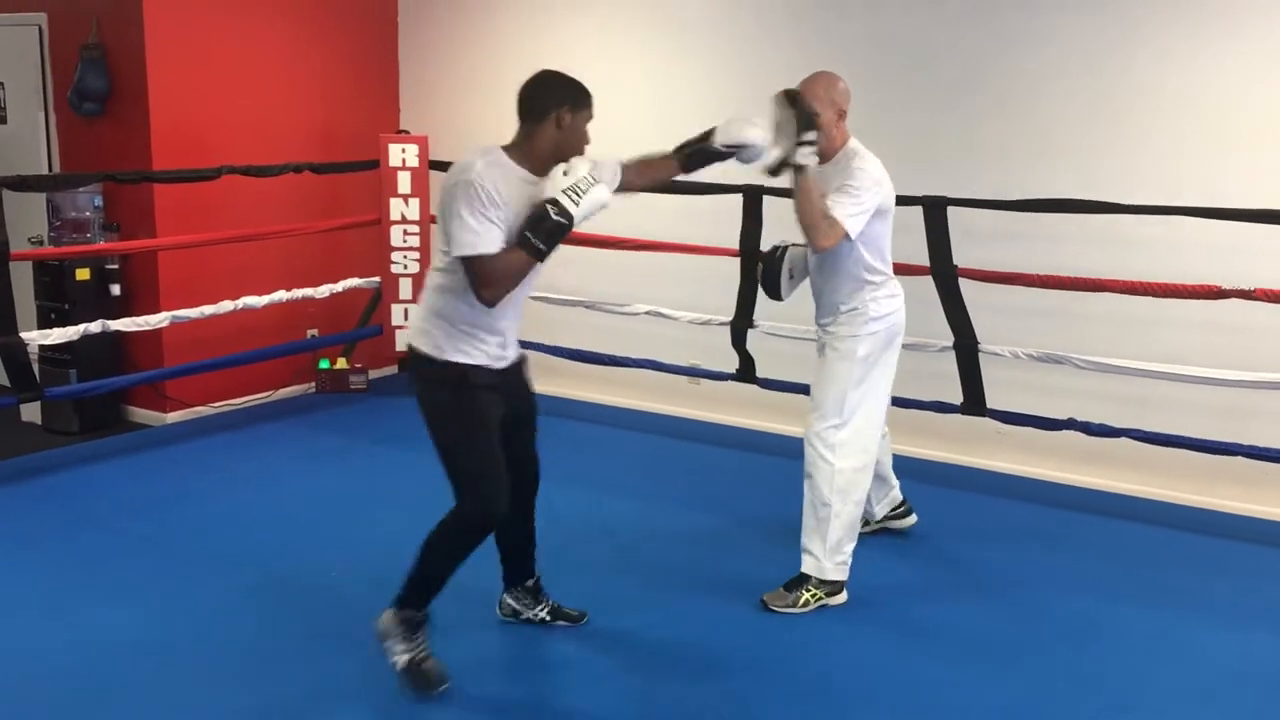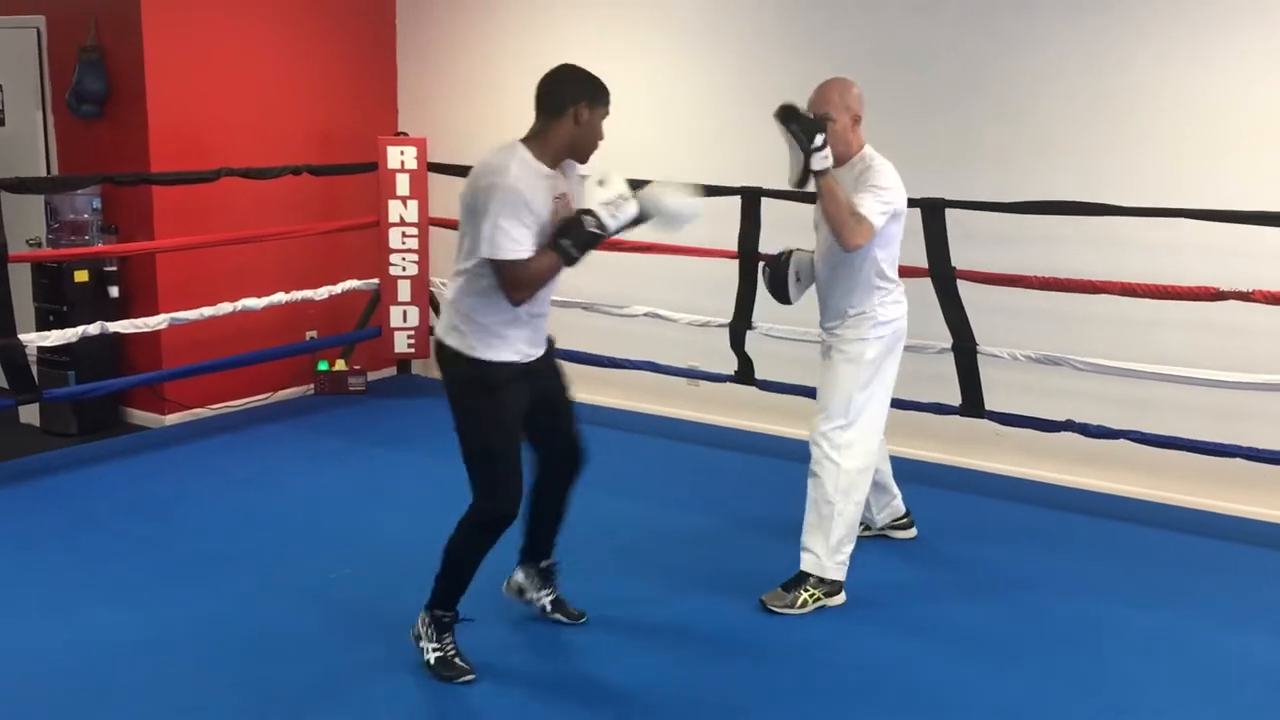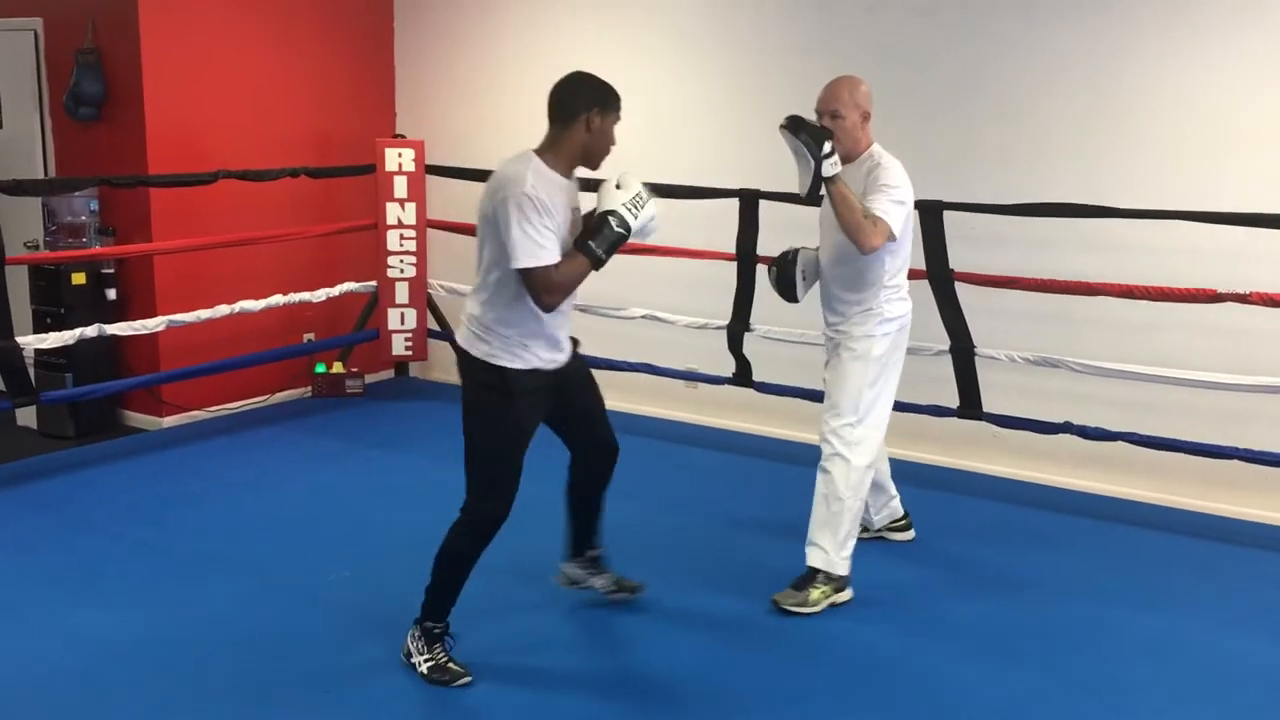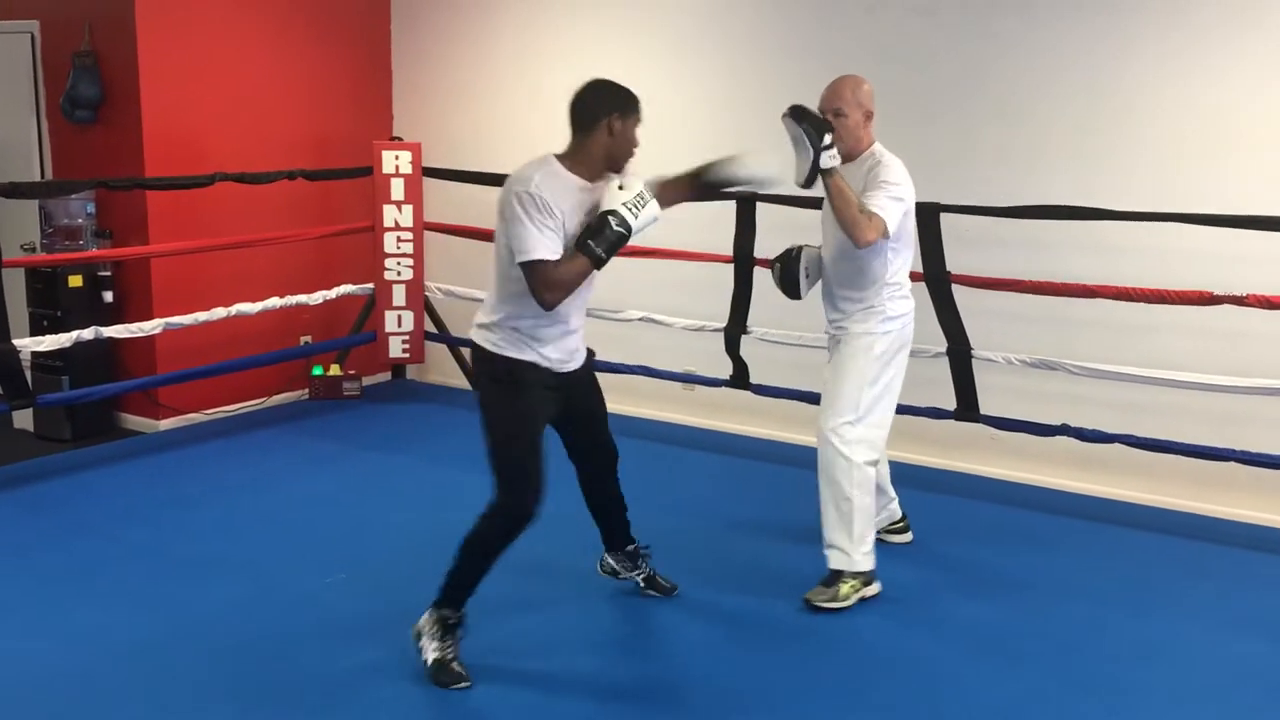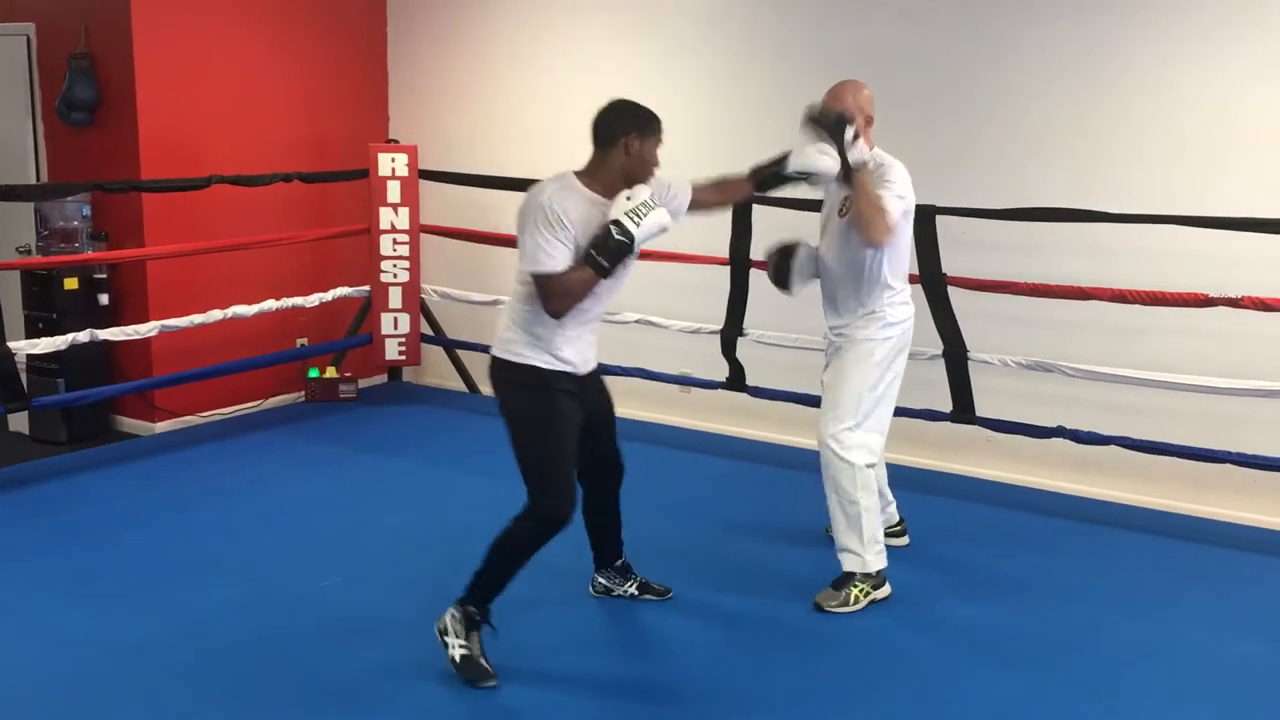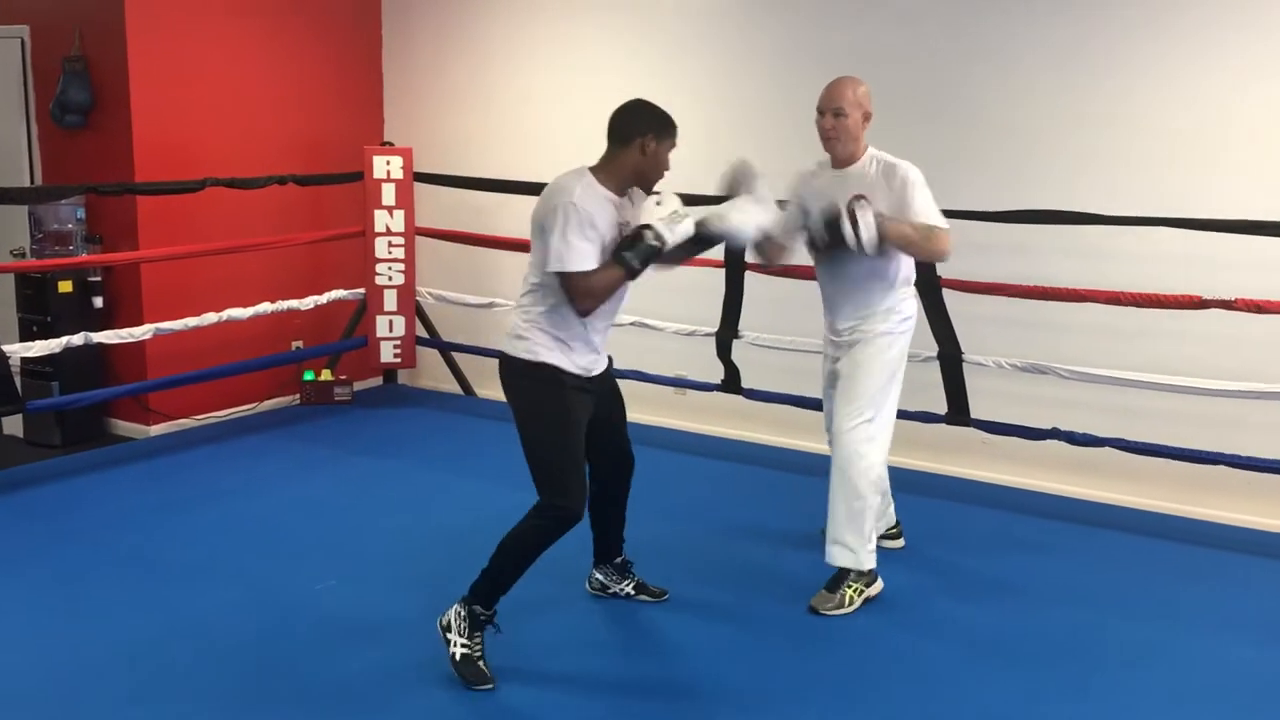
dt=0.1s
person 1, frame 1
left shoulder: (557, 174)
right shoulder: (478, 178)
left elbow: (649, 170)
right elbow: (488, 287)
left wrist: (718, 144)
right wrist: (554, 219)
left hip: (498, 357)
right hip: (448, 362)
left knee: (523, 480)
right knee: (483, 504)
left ankle: (522, 593)
right ankle: (404, 618)
person 1, frame 2
left shoulder: (560, 170)
right shoulder: (504, 178)
left elbow: (564, 235)
right elbow: (517, 284)
left wrist: (659, 202)
right wrist: (586, 228)
left hip: (528, 349)
right hip: (479, 358)
left knee: (565, 457)
right knee: (498, 498)
left ankle: (534, 574)
right ankle: (436, 621)
person 1, frame 3
left shoulder: (562, 179)
right shoulder: (526, 188)
right elbow: (547, 290)
left wrist: (614, 224)
right wrist: (607, 233)
left hip: (554, 355)
right hip: (502, 364)
left knee: (599, 450)
right knee: (488, 505)
left ankle: (584, 561)
right ankle: (426, 631)
person 1, frame 4
left shoulder: (602, 180)
right shoulder: (535, 188)
left elbow: (661, 194)
right elbow: (548, 289)
left wrist: (715, 175)
right wrist: (609, 232)
left hip: (567, 356)
right hip: (512, 361)
left knee: (599, 460)
right knee: (517, 502)
left ankle: (625, 557)
right ankle: (440, 621)
person 1, frame 5
left shoulder: (636, 194)
right shoulder: (551, 203)
left elbow: (720, 193)
right elbow: (558, 299)
left wrist: (789, 165)
right wrist: (617, 240)
left hip: (578, 367)
right hip: (530, 368)
left knee: (606, 473)
right knee: (551, 506)
left ankle: (611, 572)
right ankle: (464, 618)
person 1, frame 6
left shoulder: (631, 195)
right shoulder: (574, 201)
left elbow: (660, 250)
right elbow: (583, 299)
left wrist: (719, 225)
right wrist: (644, 244)
left hip: (589, 362)
right hip: (542, 364)
left knee: (616, 469)
right knee: (563, 504)
left ankle: (610, 571)
right ankle: (468, 615)
person 2, frame 1
left shoulder: (861, 172)
right shoulder: (825, 165)
left elbow: (824, 236)
left wrist: (797, 163)
right wrist: (797, 260)
left hip: (864, 320)
right hip: (845, 317)
left knee: (832, 437)
right knee: (858, 422)
left ankle: (824, 574)
right ankle: (887, 504)
person 2, frame 2
left shoulder: (876, 175)
right shoulder: (833, 170)
left elbow: (854, 237)
left wrist: (817, 167)
right wrist: (806, 264)
left hip: (870, 326)
right hip: (842, 324)
left knee: (834, 439)
right knee: (856, 429)
left ankle: (821, 575)
right ankle: (888, 513)
person 2, frame 3
left shoulder: (886, 174)
right shoulder: (842, 170)
left elbow: (869, 240)
left wrist: (828, 174)
right wrist: (811, 262)
left hip: (874, 323)
right hip: (845, 321)
left knee: (844, 436)
right knee: (860, 427)
left ankle: (829, 571)
right ankle: (887, 514)
person 2, frame 4
left shoulder: (884, 170)
right shoulder: (840, 170)
left elbow: (864, 235)
left wrist: (829, 164)
right wrist: (811, 261)
left hip: (878, 321)
right hip: (847, 321)
left knee: (841, 433)
right knee: (859, 428)
left ankle: (856, 567)
right ankle: (886, 517)
person 2, frame 5
left shoulder: (887, 172)
right shoulder: (837, 178)
left elbow: (876, 234)
left wrist: (852, 159)
right wrist: (807, 260)
left hip: (877, 326)
right hip: (846, 326)
left knee: (842, 438)
right knee: (857, 432)
left ankle: (866, 570)
right ankle: (885, 519)
person 2, frame 6
left shoulder: (896, 174)
right shoulder: (810, 182)
left elbow: (938, 242)
right elbow: (775, 250)
left wrist: (873, 225)
left hip: (885, 328)
right hip: (840, 329)
left knee: (857, 439)
right knee: (845, 435)
left ankle: (856, 567)
right ankle: (879, 522)
